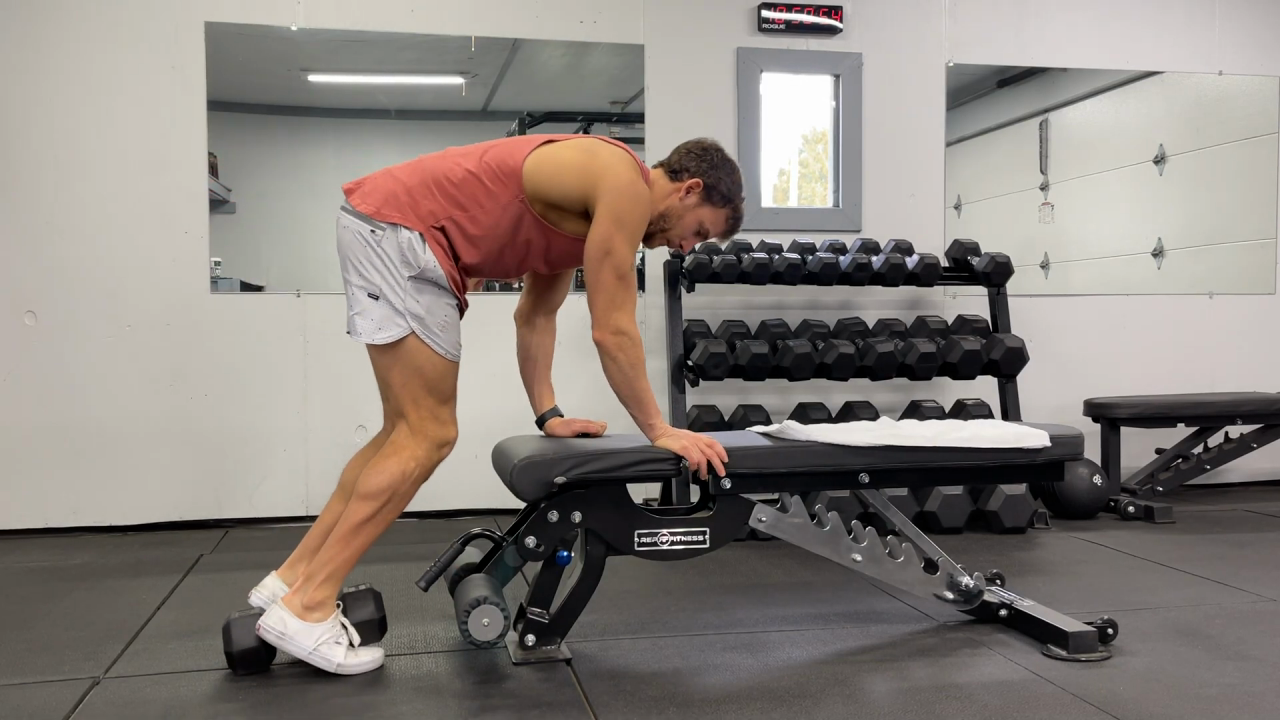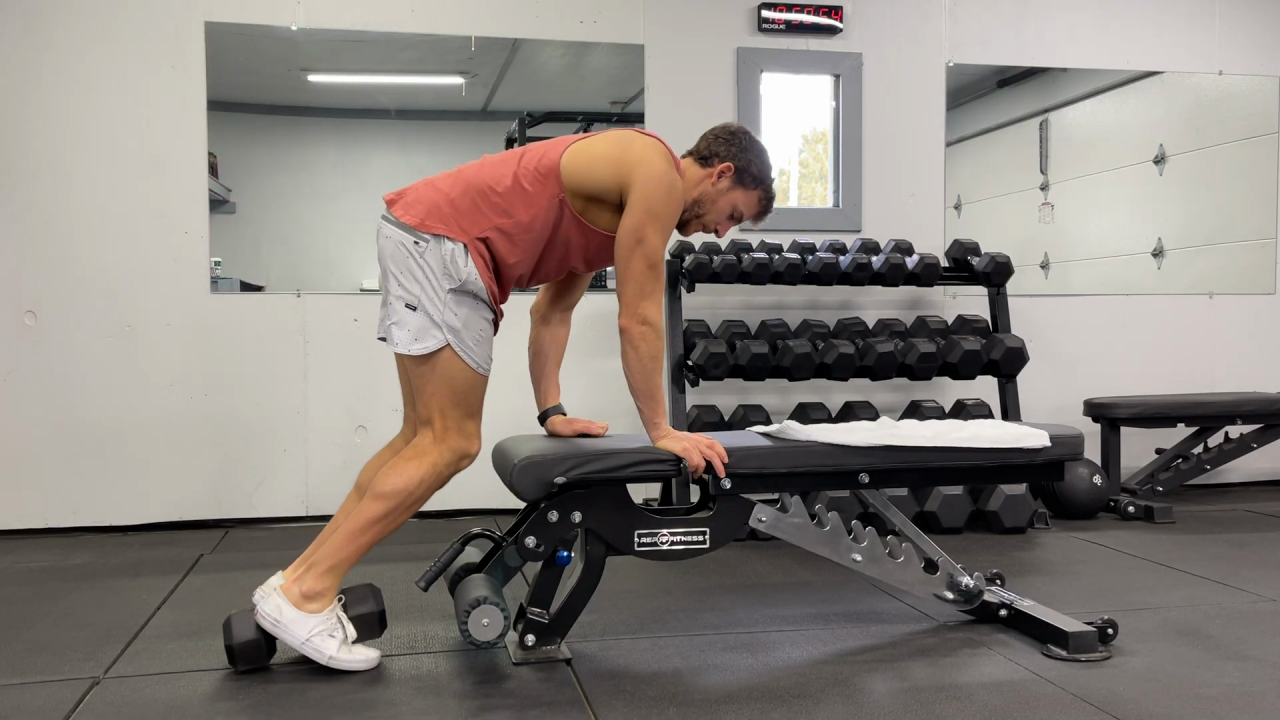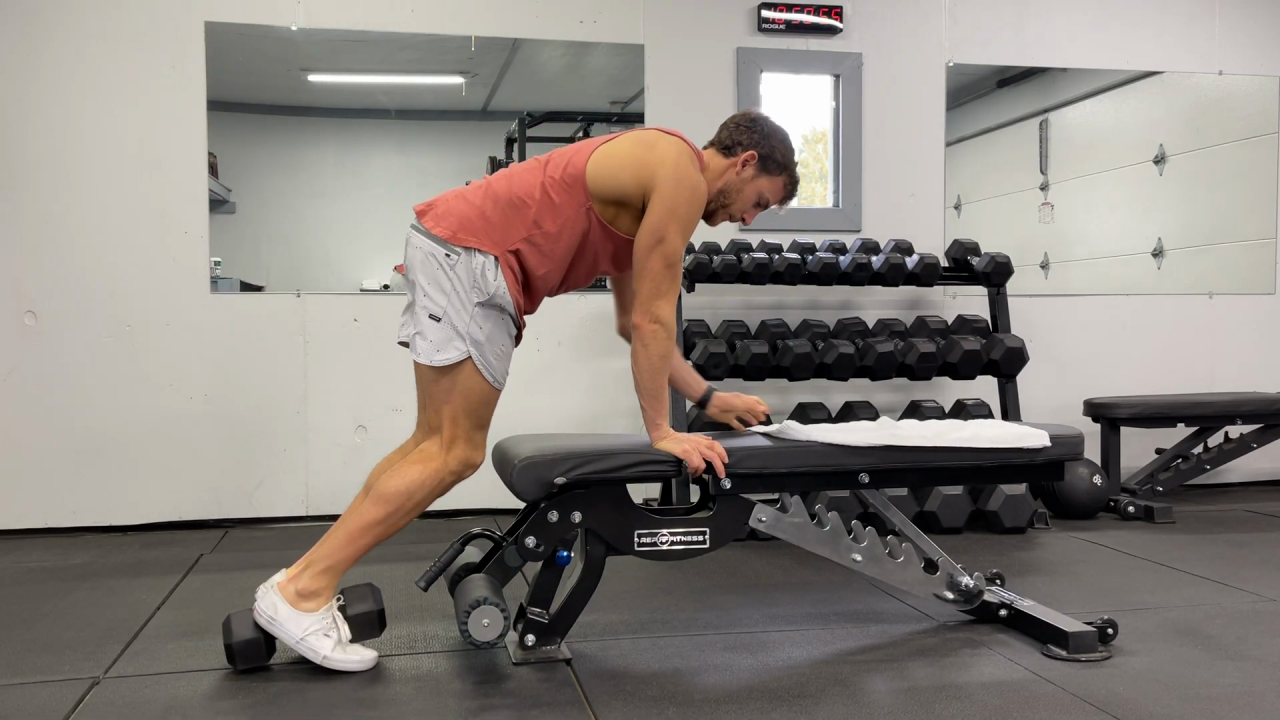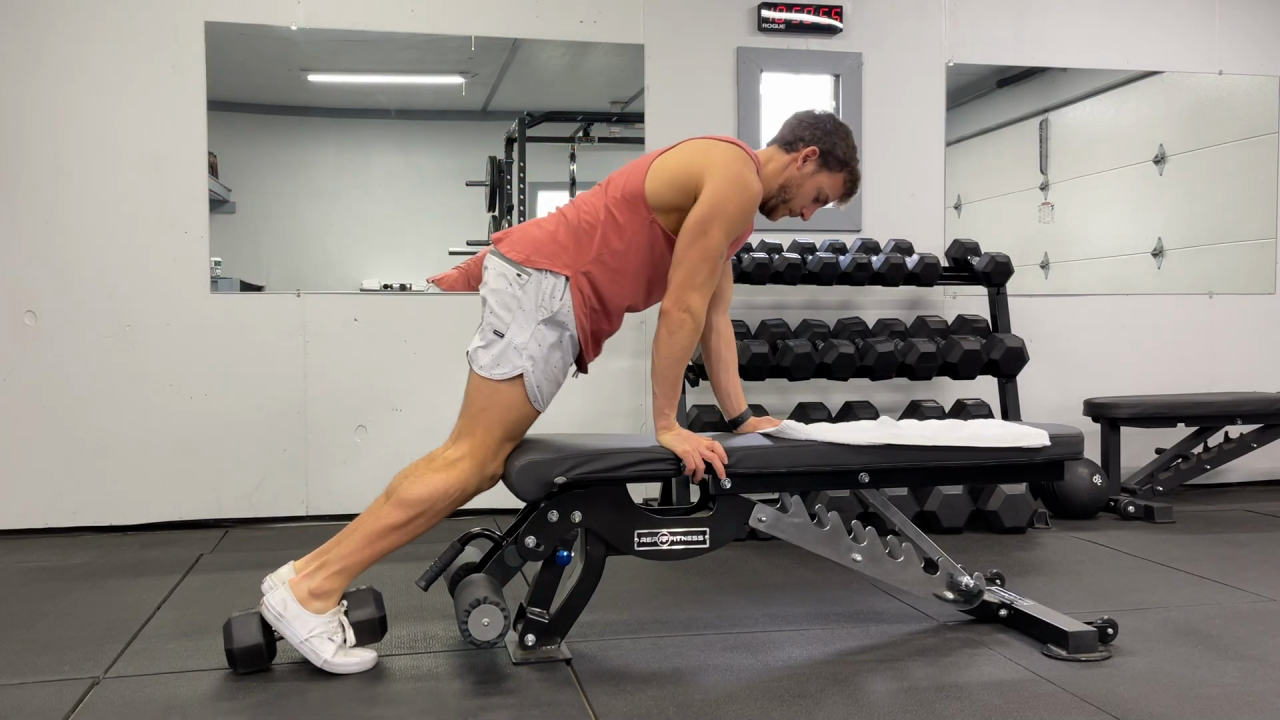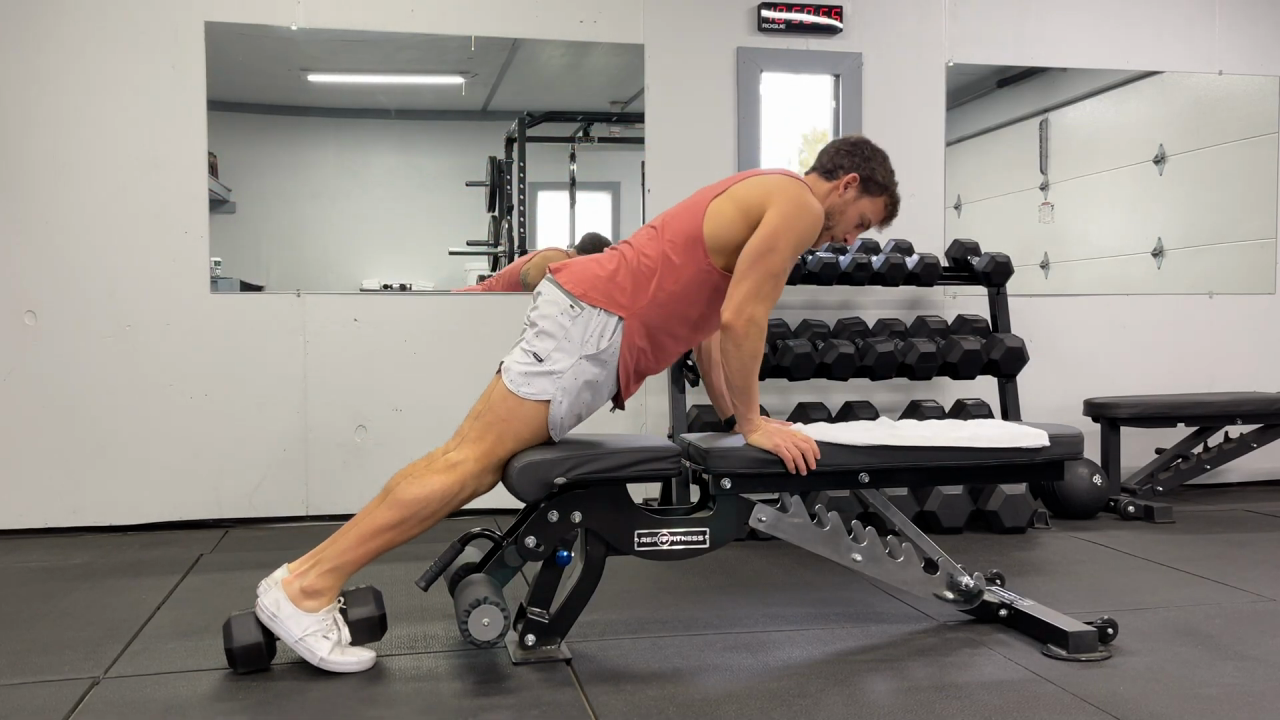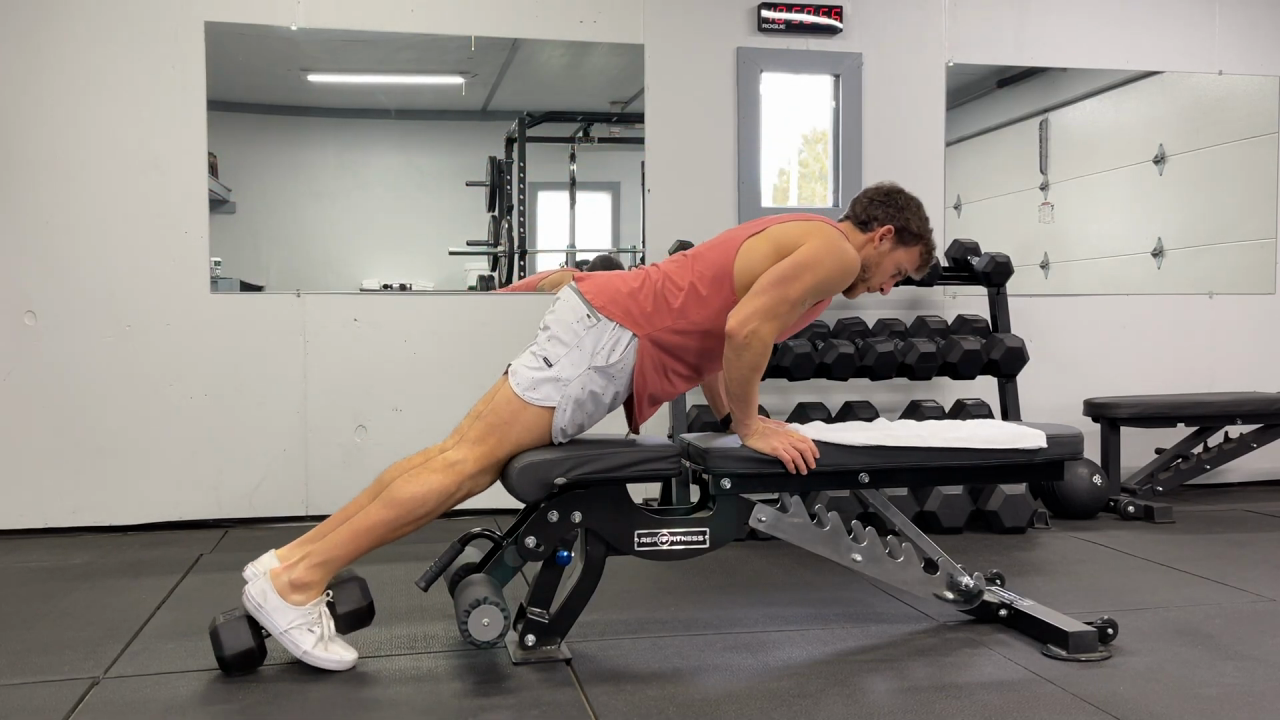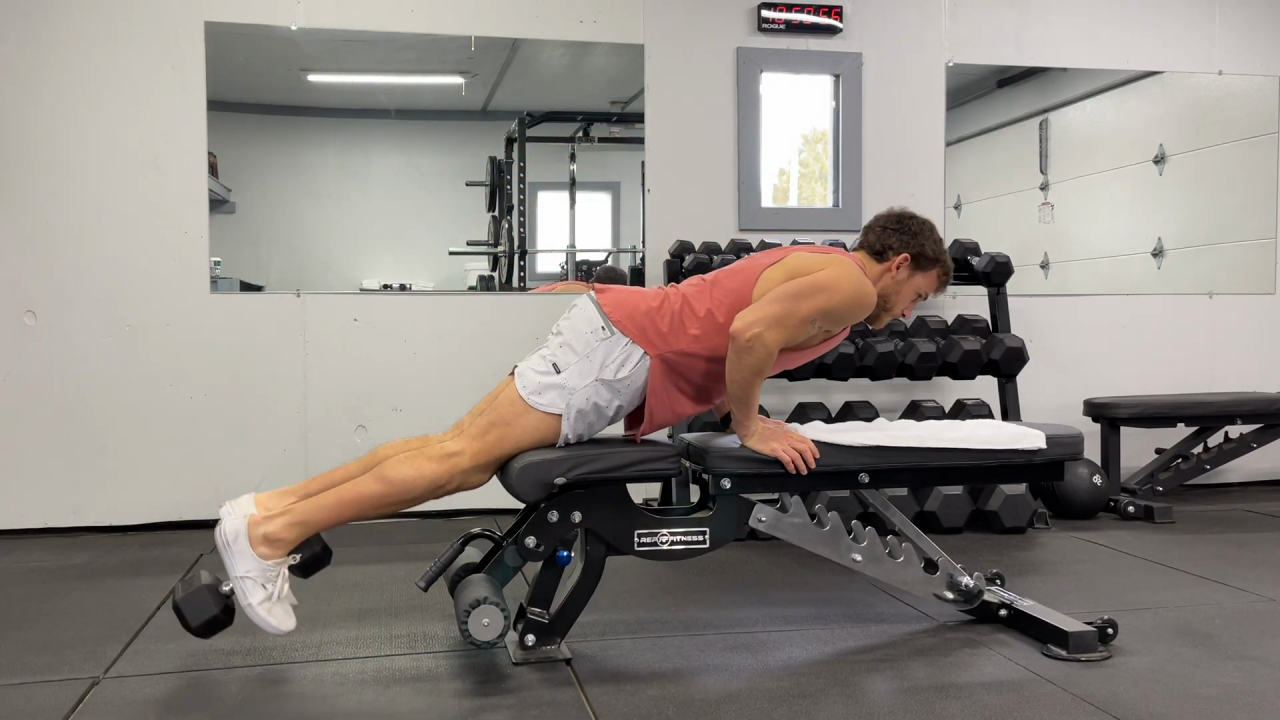
dt=0.4s
person 1, frame 1
left shoulder: (592, 205)
right shoulder: (626, 184)
left elbow: (535, 316)
right elbow: (613, 330)
left wrist: (548, 414)
right wrist: (658, 431)
left hip: (391, 229)
right hip: (398, 227)
left knee: (407, 432)
right knee: (427, 435)
left ankle: (293, 579)
right ankle: (305, 609)
person 1, frame 2
left shoulder: (621, 193)
right shoulder: (658, 176)
left elbow: (552, 312)
right elbow: (639, 319)
left wrist: (551, 411)
right wrist: (660, 431)
left hip: (427, 238)
right hip: (439, 240)
left knee: (425, 437)
right knee: (450, 443)
left ankle: (299, 580)
right ankle: (304, 598)
person 1, frame 3
left shoulder: (660, 180)
right shoulder: (682, 177)
left elbow: (635, 317)
right elbow: (653, 317)
left wrist: (709, 396)
right wrist: (660, 431)
left hip: (461, 252)
right hip: (470, 255)
left knee: (436, 445)
right knee: (455, 453)
left ankle: (303, 580)
right ankle: (301, 594)
person 1, frame 4
left shoulder: (733, 189)
right shoulder: (736, 176)
left elbow: (714, 316)
right elbow: (682, 305)
left wrist: (740, 418)
right wrist: (667, 426)
left hip: (549, 284)
right hip: (547, 282)
left knee: (475, 460)
right knee: (473, 460)
left ankle: (312, 575)
right ankle: (309, 591)
person 1, frame 5
left shoulder: (768, 200)
right shoulder: (799, 206)
left elbow: (708, 319)
right elbow: (741, 319)
left wrist: (731, 415)
right wrist: (750, 422)
left hip: (591, 313)
right hip: (595, 320)
left knee: (472, 462)
right knee: (472, 463)
left ankle: (307, 577)
right ankle: (304, 590)
person 1, frame 6
left shoulder: (800, 239)
right shoulder: (834, 253)
right elbow: (745, 329)
left wrist: (731, 418)
right wrist: (749, 425)
left hip: (610, 325)
right hip: (610, 333)
left knee: (466, 459)
right knee: (468, 461)
left ankle: (294, 561)
right ankle: (292, 581)
person 1, frame 7
left shoulder: (817, 268)
right shoulder: (852, 287)
right elbow: (750, 333)
left wrist: (739, 412)
right wrist: (749, 426)
left hip: (620, 334)
right hip: (620, 348)
left knee: (464, 457)
right knee: (461, 456)
left ankle: (272, 513)
right ankle: (266, 528)
